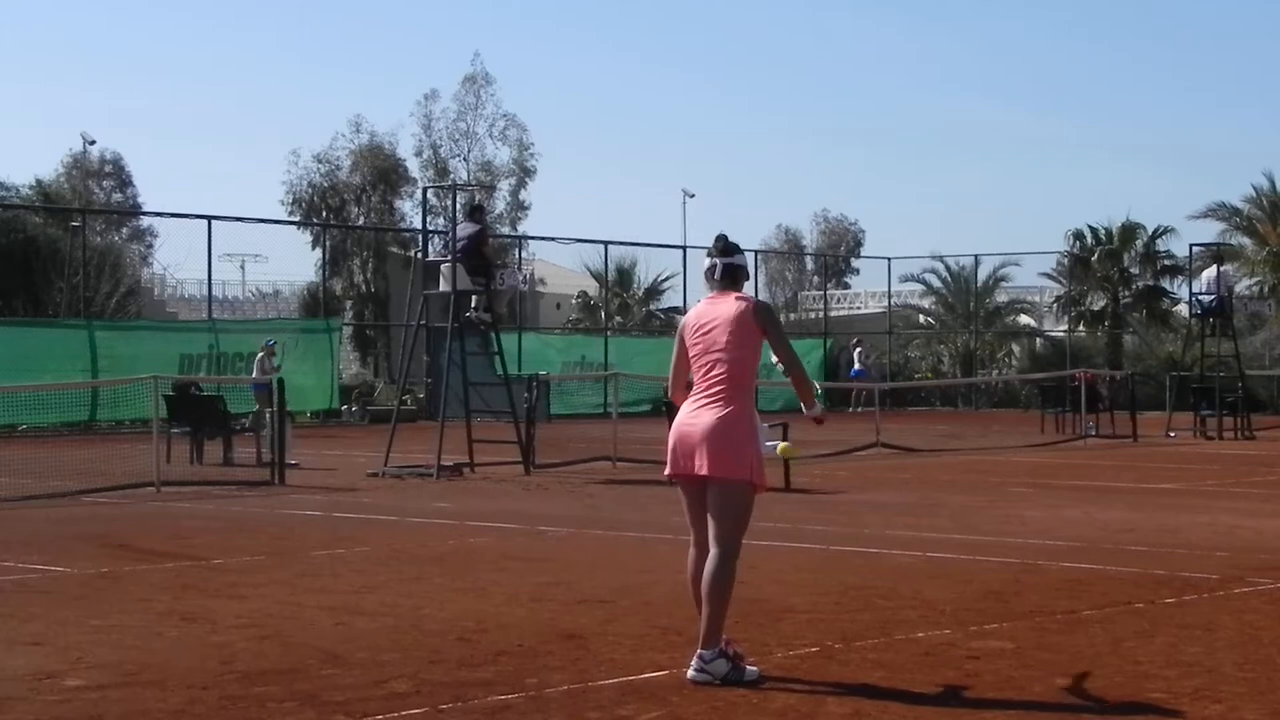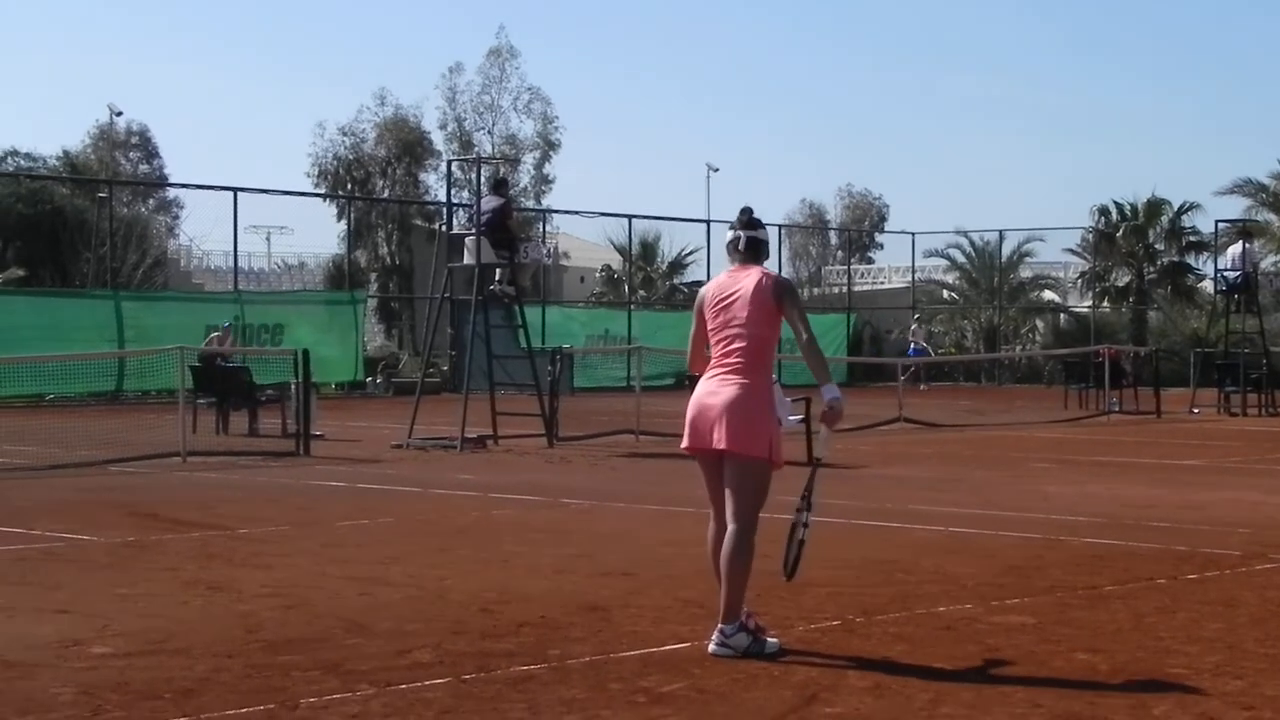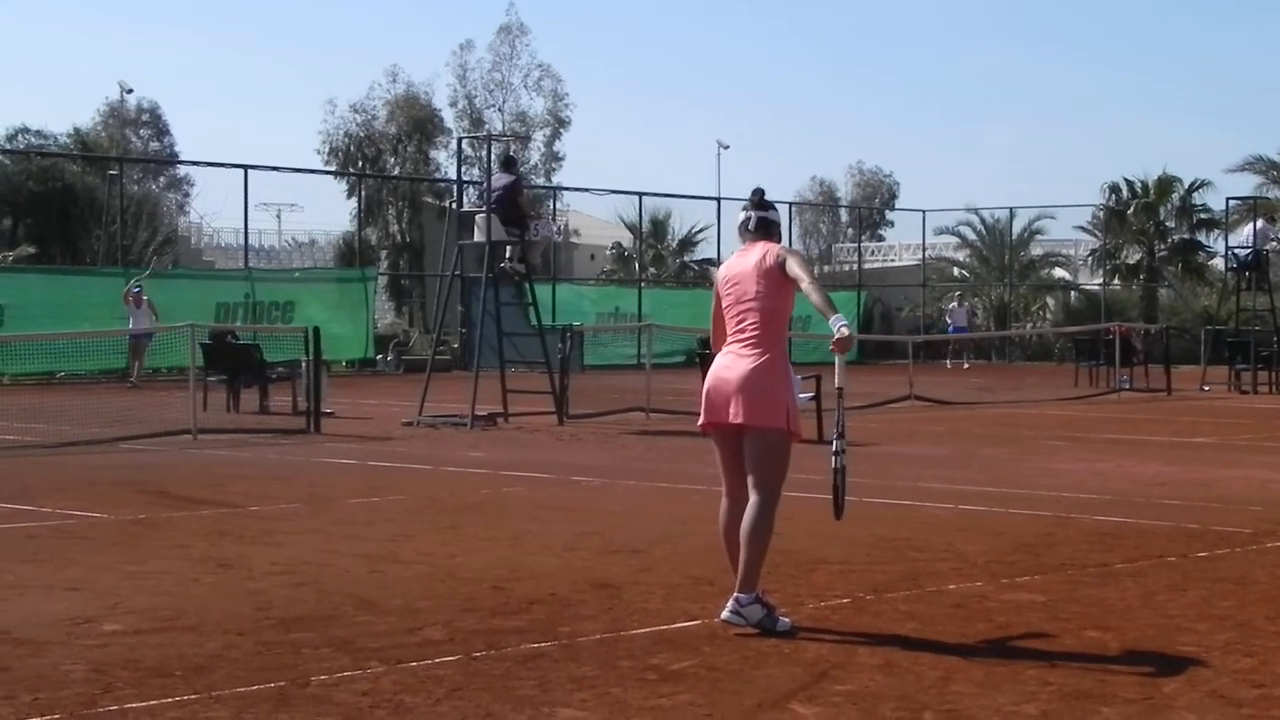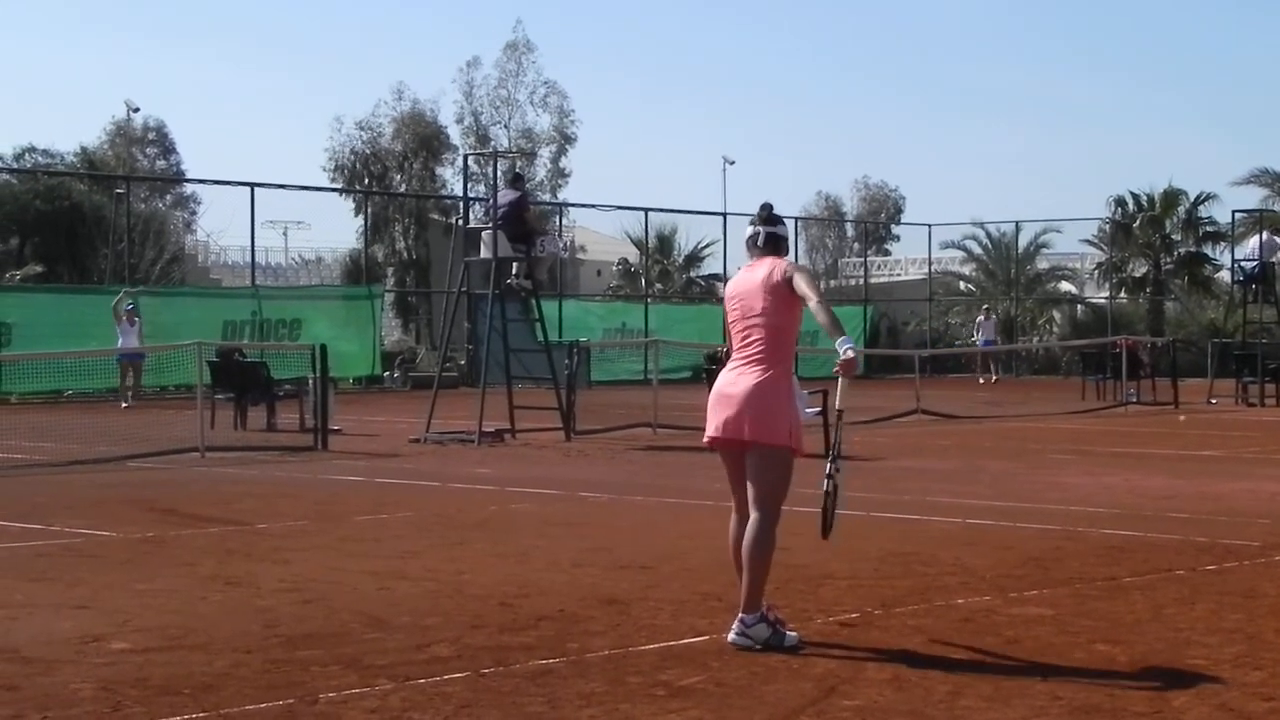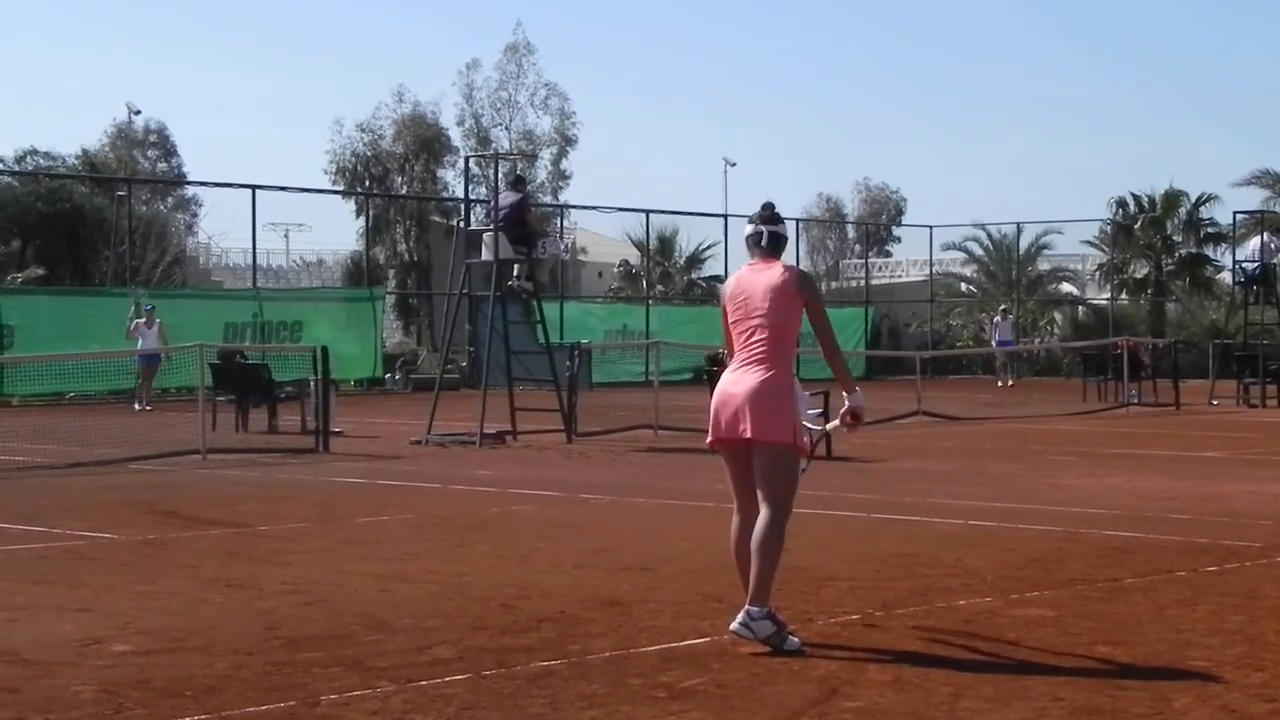
dt=1s
person 1, frame 1
left shoulder: (689, 318)
right shoulder: (755, 309)
right elbow: (792, 365)
right wrist: (812, 405)
left hip: (686, 429)
right hip: (728, 432)
left knee: (702, 543)
right knee: (724, 547)
left ankle: (712, 643)
right ankle: (708, 656)
person 1, frame 2
left shoulder: (707, 291)
right shoulder: (776, 285)
right elbow: (806, 338)
right wrist: (829, 392)
left hip: (704, 403)
right hip: (746, 406)
left knee: (722, 518)
right knee: (742, 521)
left ankle: (734, 616)
right ankle: (728, 631)
person 1, frame 3
left shoulder: (724, 270)
right shoulder: (781, 255)
right elbow: (808, 282)
right wrist: (839, 323)
left hip: (720, 378)
right hip: (762, 379)
left knee: (735, 493)
right knee: (763, 495)
left ankle: (744, 595)
right ankle: (744, 599)
person 1, frame 4
left shoulder: (734, 284)
right shoulder: (789, 271)
right elbow: (816, 301)
right wrist: (845, 344)
left hip: (727, 391)
right hip: (765, 395)
left knee: (744, 510)
right knee: (765, 512)
left ankle: (753, 609)
right ankle: (749, 620)
person 1, frame 5
left shoulder: (730, 285)
right shoulder: (797, 279)
right elbow: (828, 344)
right wrist: (852, 395)
left hip: (727, 392)
right hip: (769, 395)
left knee: (746, 508)
right knee: (774, 509)
left ankle: (755, 608)
right ankle: (755, 612)
